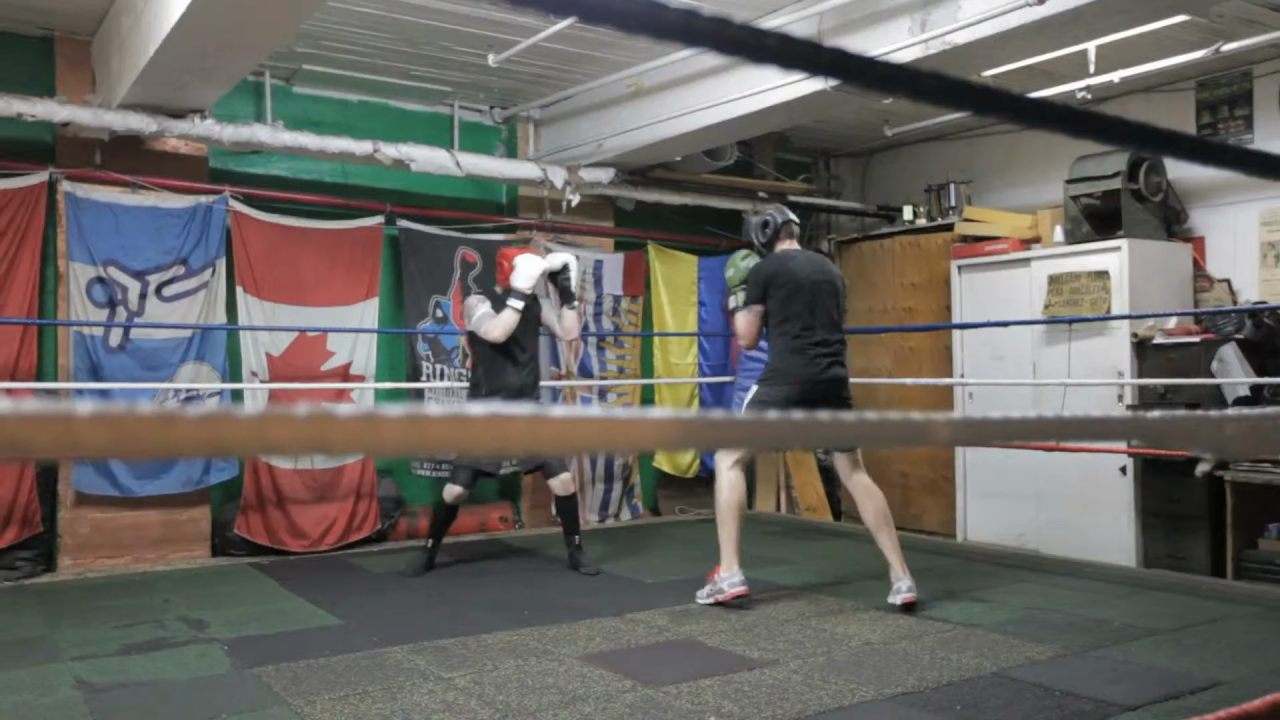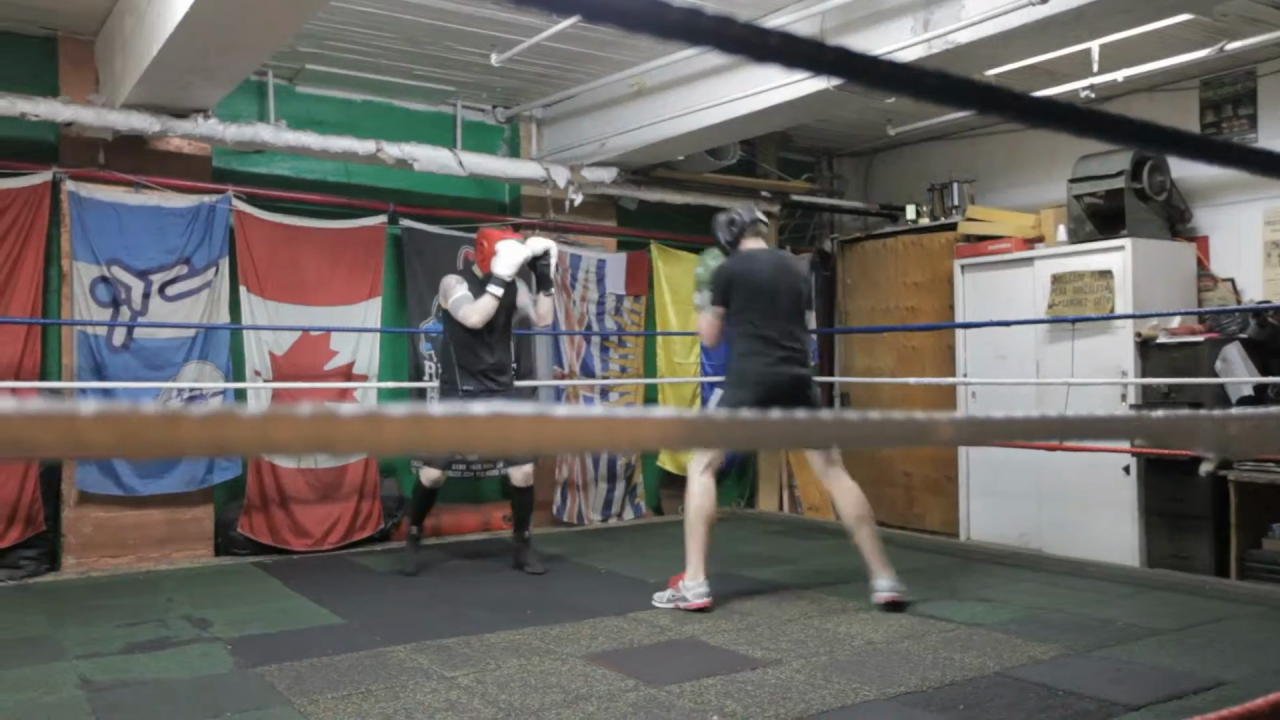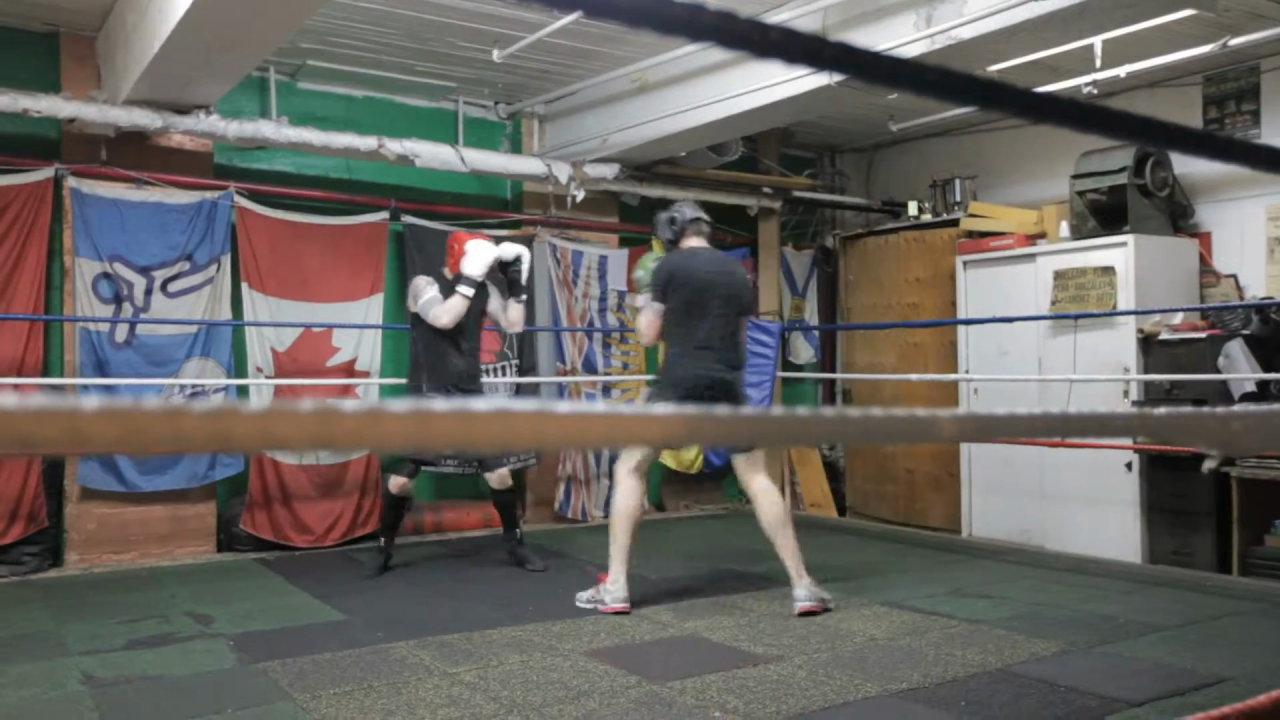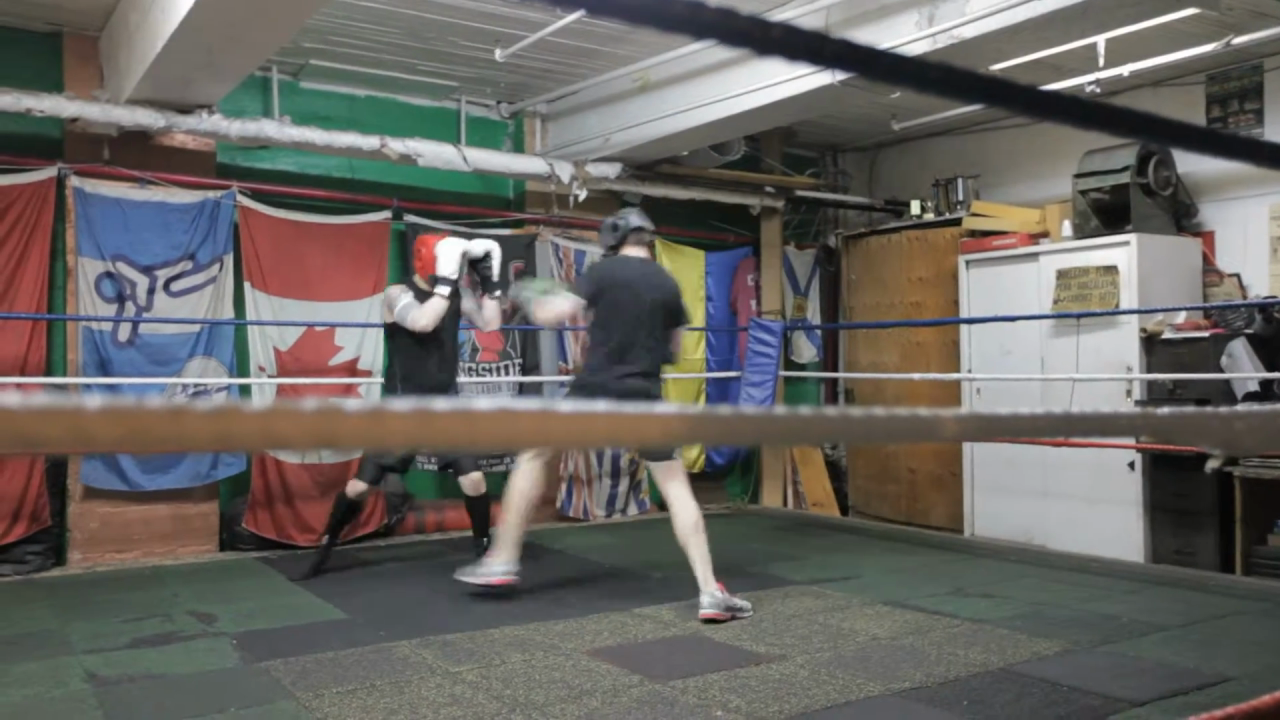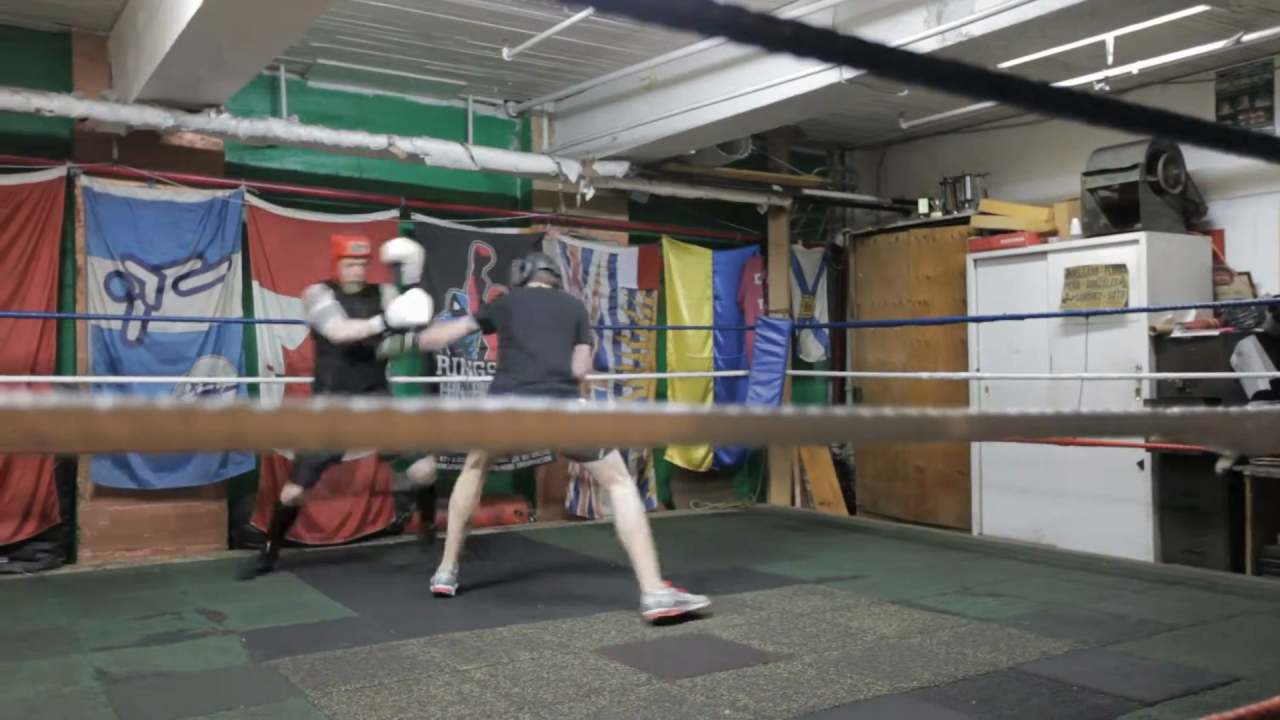
dt=0.3s
person 1, frame 1
left shoulder: (766, 269)
right shoulder: (831, 270)
left elbow: (746, 339)
left wrist: (739, 295)
left hip: (785, 381)
right hip: (832, 382)
left knee: (728, 462)
right knee: (854, 474)
left ankle: (729, 574)
right ankle: (901, 579)
person 1, frame 2
left shoulder: (729, 269)
right shoulder: (796, 268)
left elbow: (709, 338)
left wrist: (706, 295)
left hip: (748, 383)
right hip: (797, 381)
left knee: (701, 468)
right knee: (833, 472)
left ankle: (693, 584)
right ankle: (884, 578)
person 1, frame 3
left shoulder: (670, 267)
right shoulder: (737, 272)
left elbow: (648, 337)
left wrist: (646, 298)
left hip: (679, 384)
right hip: (725, 384)
left knee: (629, 470)
right knee: (757, 479)
left ankle: (615, 587)
right ankle: (803, 585)
person 1, frame 4
left shoulder: (603, 271)
right shoulder: (666, 286)
left elbow: (551, 315)
right elbow: (670, 352)
left wrist: (529, 296)
left hip: (592, 391)
right hip: (642, 396)
left knee: (534, 459)
right knee: (676, 486)
left ankle: (502, 560)
right ankle: (711, 593)
person 1, frame 5
left shoulder: (504, 303)
right shoulder: (574, 308)
left elbow: (446, 334)
left hip: (506, 401)
right hip: (558, 402)
left knee: (474, 467)
right knee: (621, 484)
left ankle: (446, 572)
right ankle: (655, 592)
person 2, frame 1
left shoulder: (535, 304)
right shoulder: (477, 303)
left elbow: (570, 333)
right elbow: (496, 333)
left wrist: (567, 292)
right wrist: (519, 293)
left hip: (528, 407)
left knee: (563, 478)
right knee: (456, 489)
left ankle: (575, 550)
right ankle: (429, 552)
person 2, frame 2
left shoulder: (512, 286)
right shoulder: (454, 284)
left elbow: (544, 318)
right elbow: (475, 318)
left wrist: (545, 277)
right wrist: (501, 278)
left hip: (501, 392)
right hip: (459, 392)
left knee: (522, 469)
right knee: (433, 471)
left ankle: (522, 547)
right ankle: (414, 542)
person 2, frame 3
left shoulder: (483, 290)
right shoulder: (424, 285)
left elbow: (514, 325)
right elbow: (444, 319)
left wrist: (516, 284)
right wrist: (469, 280)
left hip: (470, 395)
right hip: (429, 396)
left knee: (499, 473)
right knee: (401, 479)
left ankle: (516, 545)
right ankle: (385, 551)
person 2, frame 4
left shoulder: (455, 293)
right shoulder: (397, 295)
left elbow: (491, 323)
right elbow: (423, 323)
left wrist: (490, 280)
right wrist: (446, 281)
left knee: (473, 478)
right knee: (359, 485)
left ankle: (484, 549)
right ankle: (324, 549)
person 2, frame 5
left shoulder: (380, 293)
right shoulder: (319, 294)
left elbow: (413, 323)
right elbow: (339, 332)
left wrist: (411, 284)
right wrist: (385, 321)
left hip: (377, 398)
left knee: (423, 467)
right knee: (295, 488)
left ankle: (430, 541)
right ankle: (269, 553)
